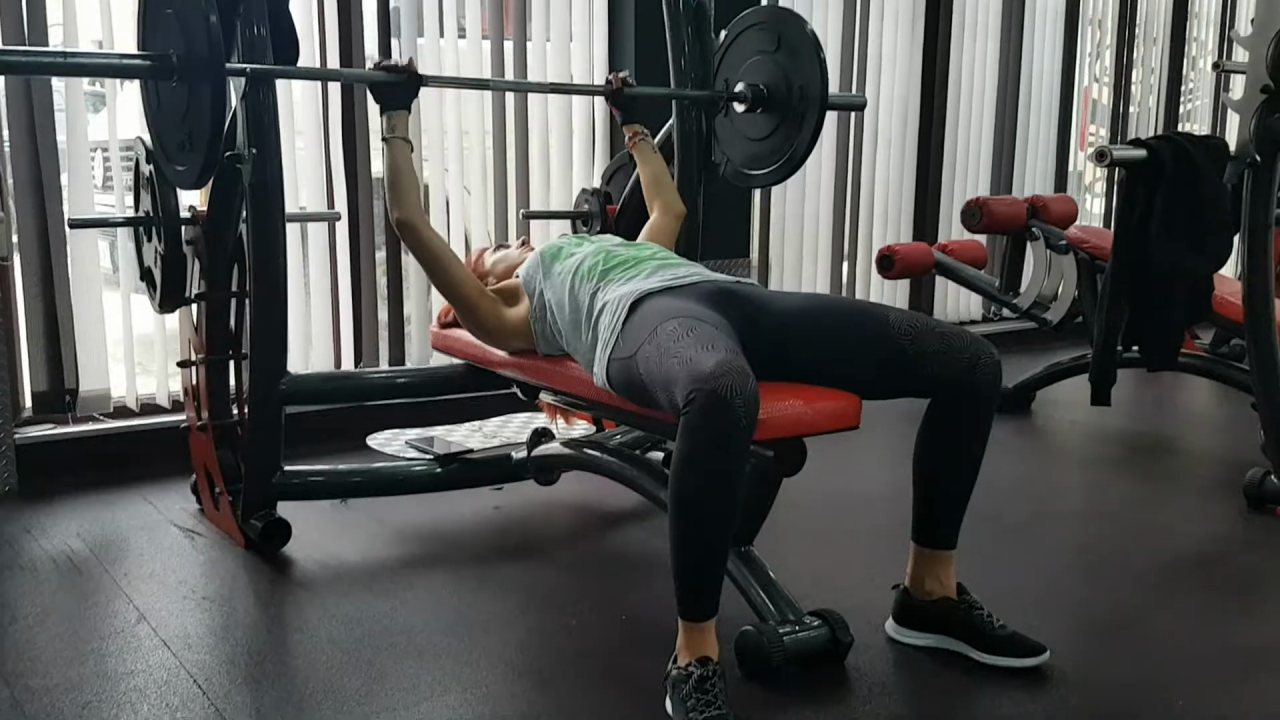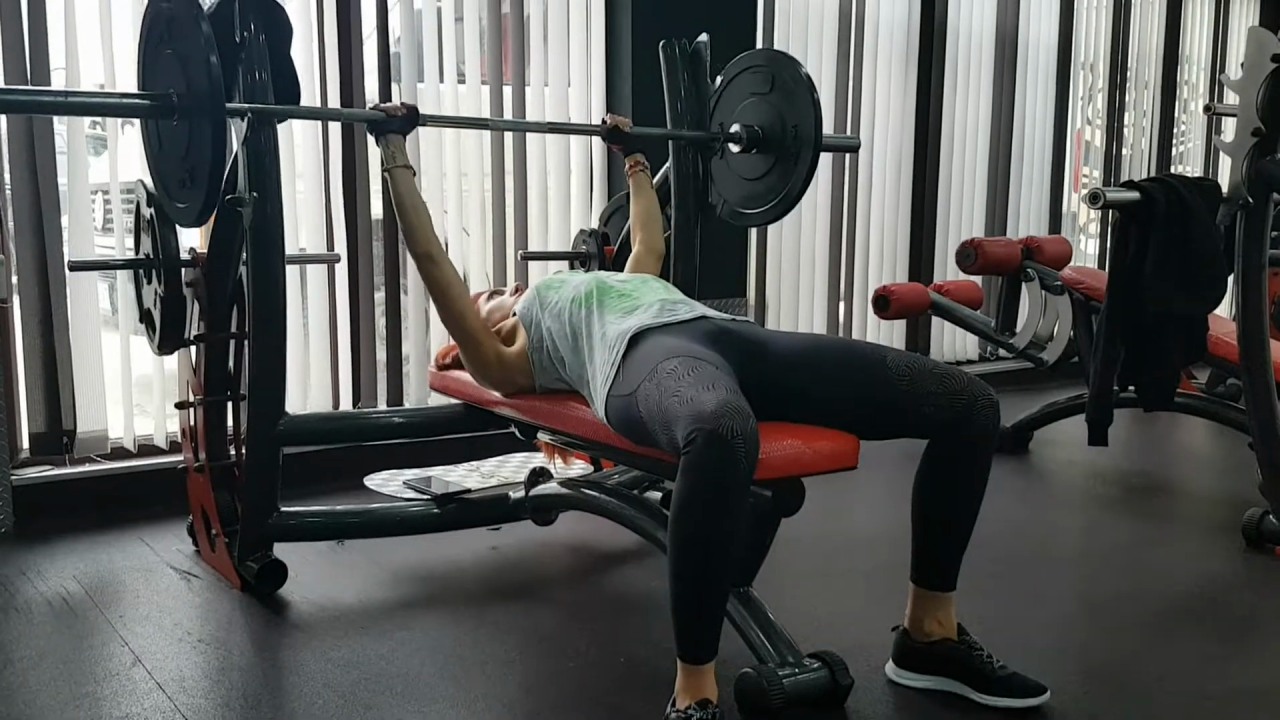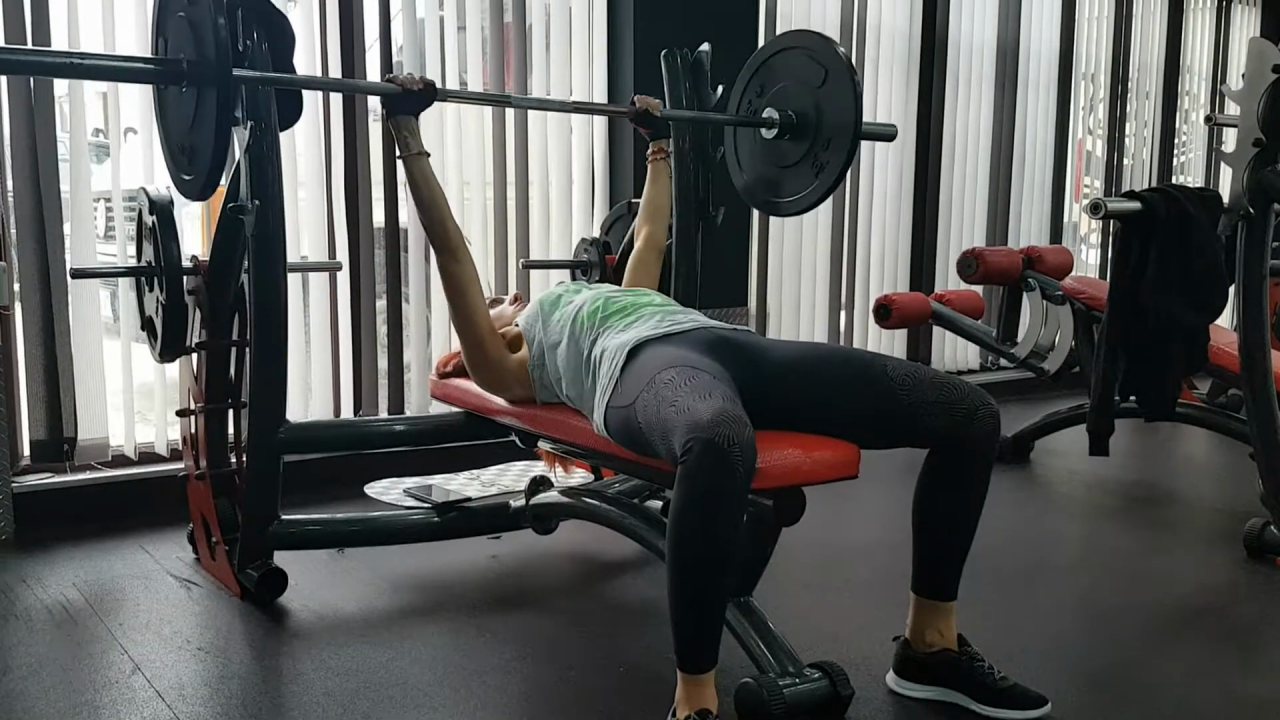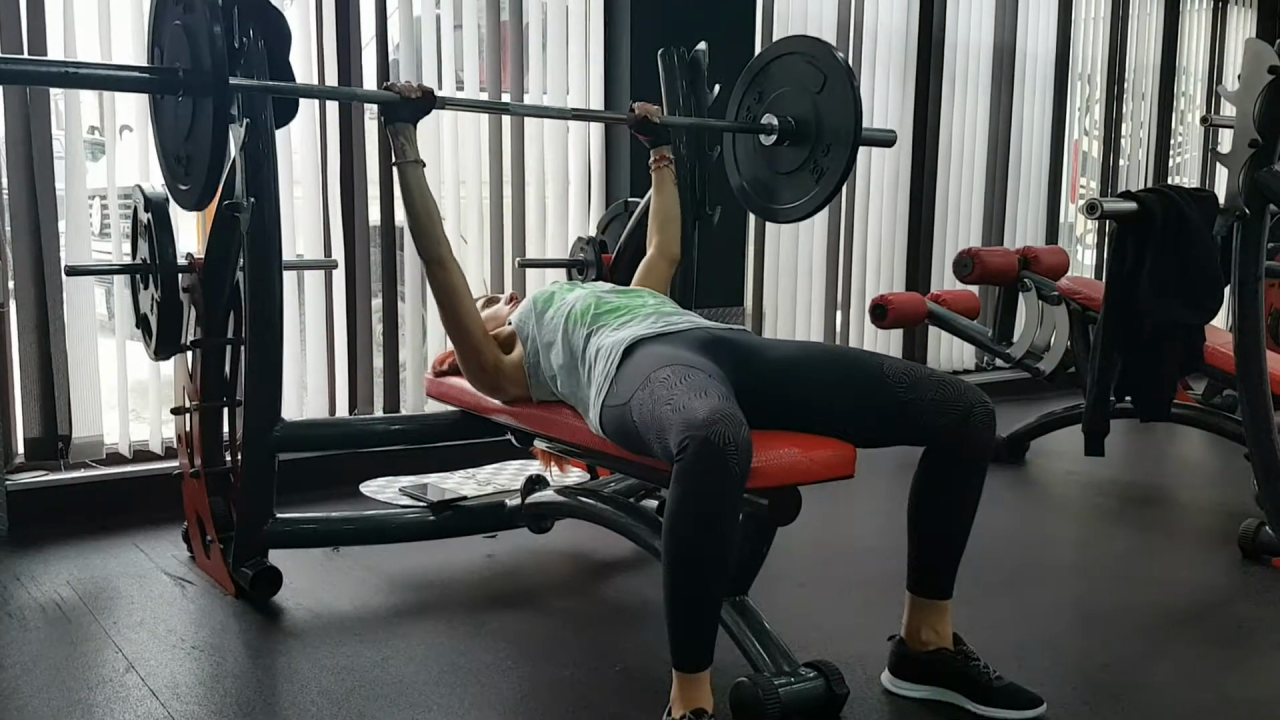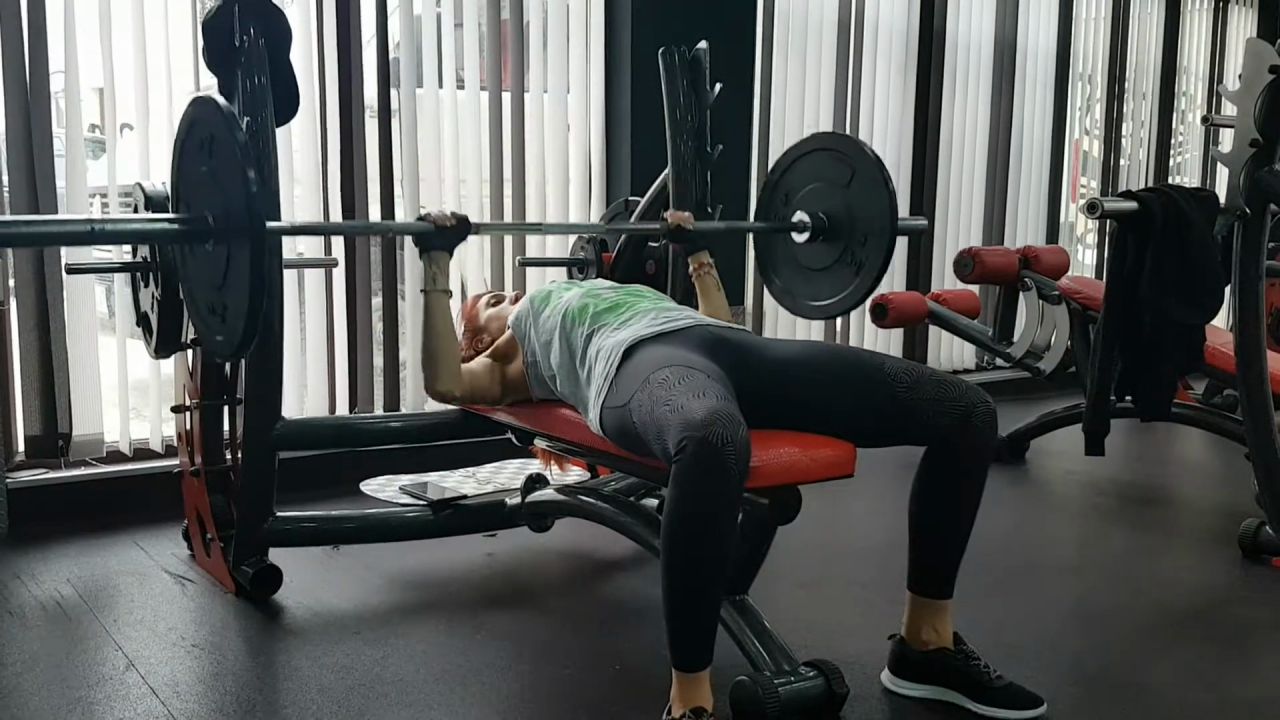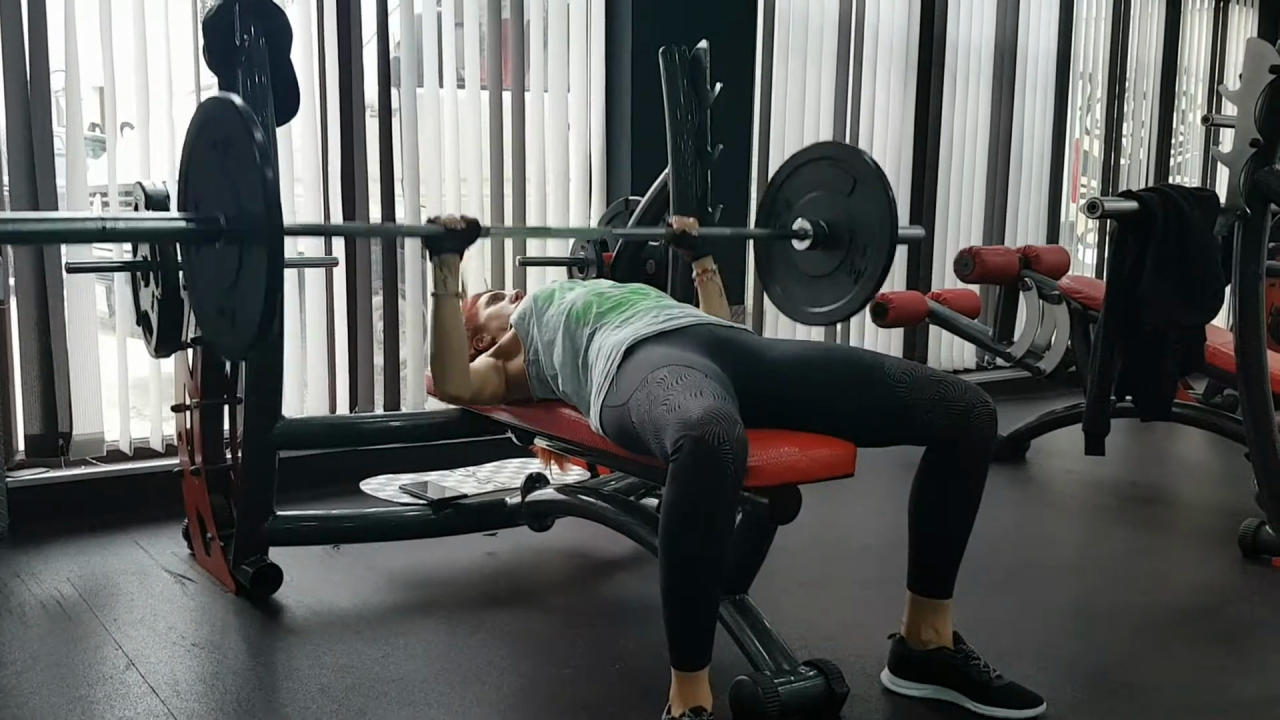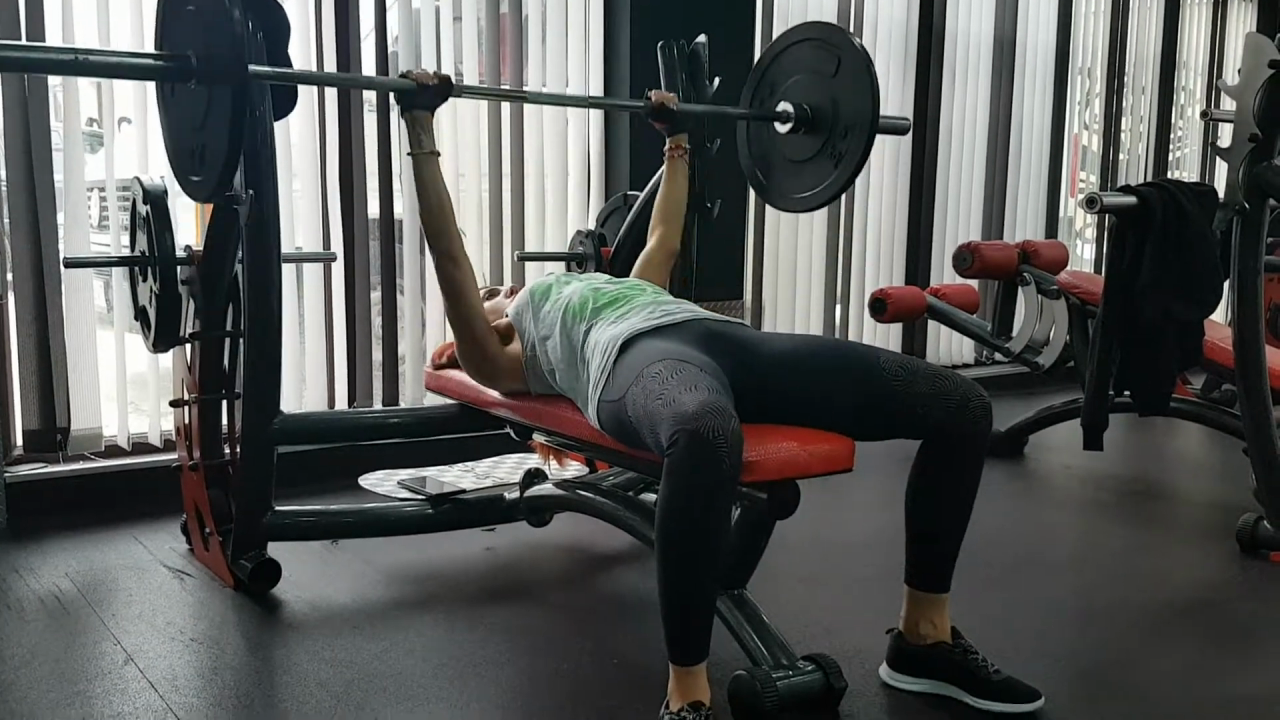
dt=0.7s
person 1, frame 1
left shoulder: (594, 256)
right shoulder: (510, 319)
left elbow: (669, 211)
right elbow: (412, 225)
left wrist: (632, 124)
right wrist: (396, 116)
left knee: (969, 363)
right knee: (720, 391)
left ankle: (929, 593)
right ankle: (694, 659)
person 1, frame 2
left shoulder: (593, 300)
right shoulder: (508, 360)
left elbow: (649, 247)
right elbow: (430, 257)
left wrist: (633, 158)
right wrist: (394, 149)
left knee: (968, 405)
right knee: (721, 432)
left ankle: (928, 634)
person 1, frame 3
left shoulder: (602, 307)
right shoulder: (507, 368)
left elbow: (650, 241)
right elbow: (450, 251)
left wrist: (658, 144)
right wrist: (407, 133)
left hip: (730, 345)
left knee: (968, 413)
right knee: (718, 443)
left ankle: (929, 647)
person 1, frame 4
left shoulder: (608, 307)
right shoulder: (504, 370)
left elbow: (664, 251)
right elbow: (439, 261)
left wrist: (660, 151)
right wrist: (404, 139)
left hip: (727, 346)
right hip: (643, 365)
left knee: (963, 413)
right knee: (715, 440)
left ankle: (926, 645)
person 1, frame 5
left shoulder: (585, 299)
right shoulder: (506, 365)
right elbow: (445, 384)
left wrist: (698, 252)
right wrist: (436, 262)
left hip: (727, 347)
left knee: (966, 413)
right knee: (712, 441)
left ankle: (925, 645)
person 1, frame 6
left shoulder: (586, 299)
right shoulder: (507, 360)
right elbow: (453, 385)
left wrist: (701, 258)
right wrist: (447, 265)
left knee: (966, 413)
right knee: (709, 439)
left ankle: (925, 643)
person 1, frame 7
left shoulder: (605, 299)
right shoulder: (500, 362)
left elbow: (663, 242)
right elbow: (447, 252)
left wrist: (675, 143)
right wrist: (421, 129)
left knee: (961, 407)
right knee: (705, 435)
left ankle: (925, 640)
